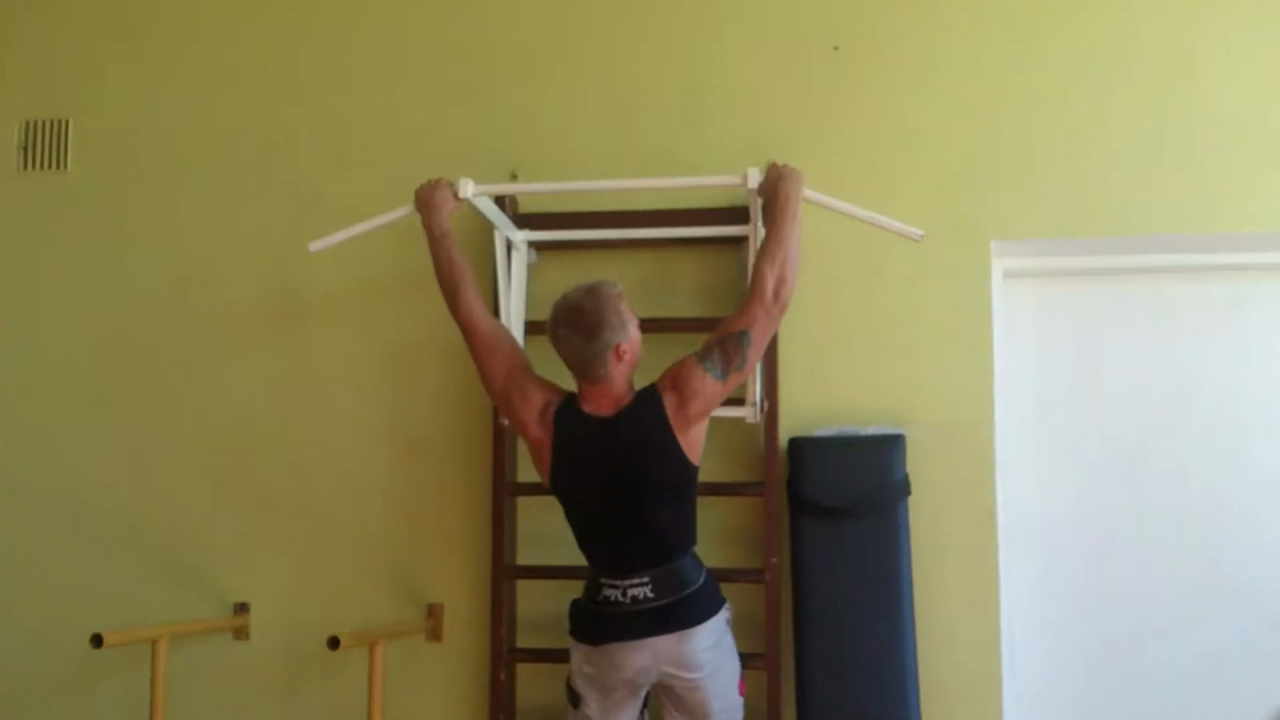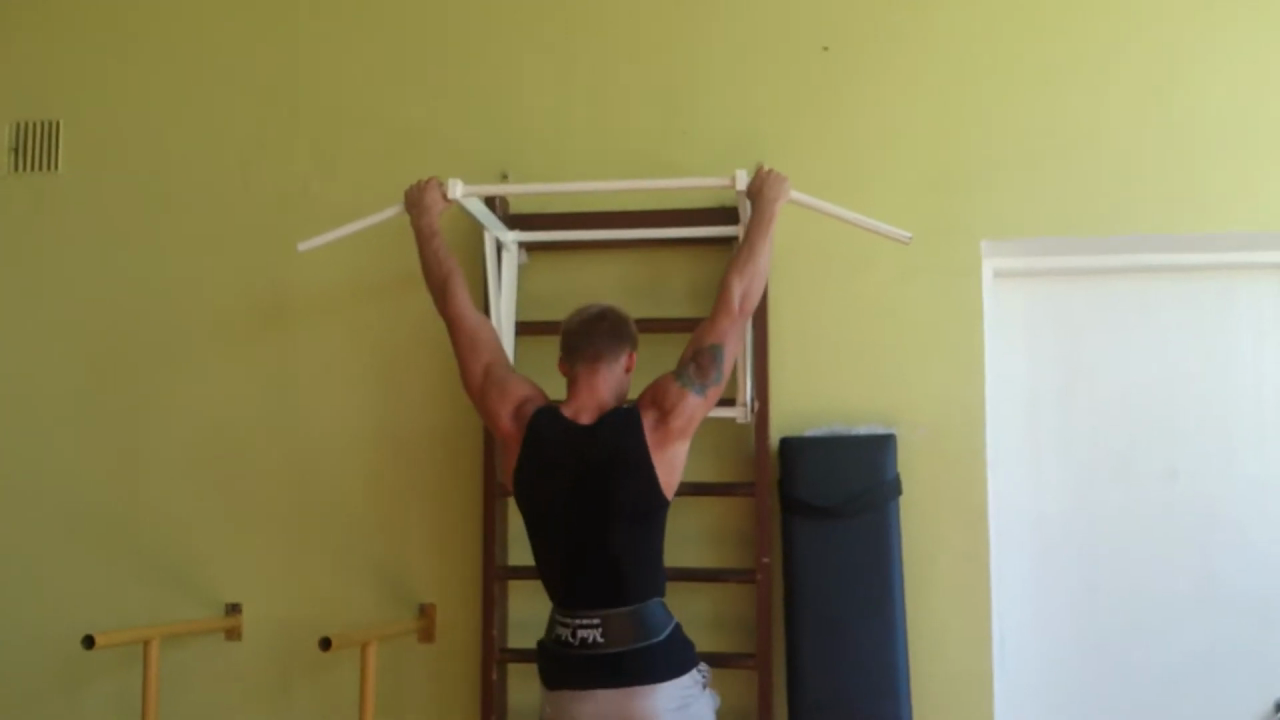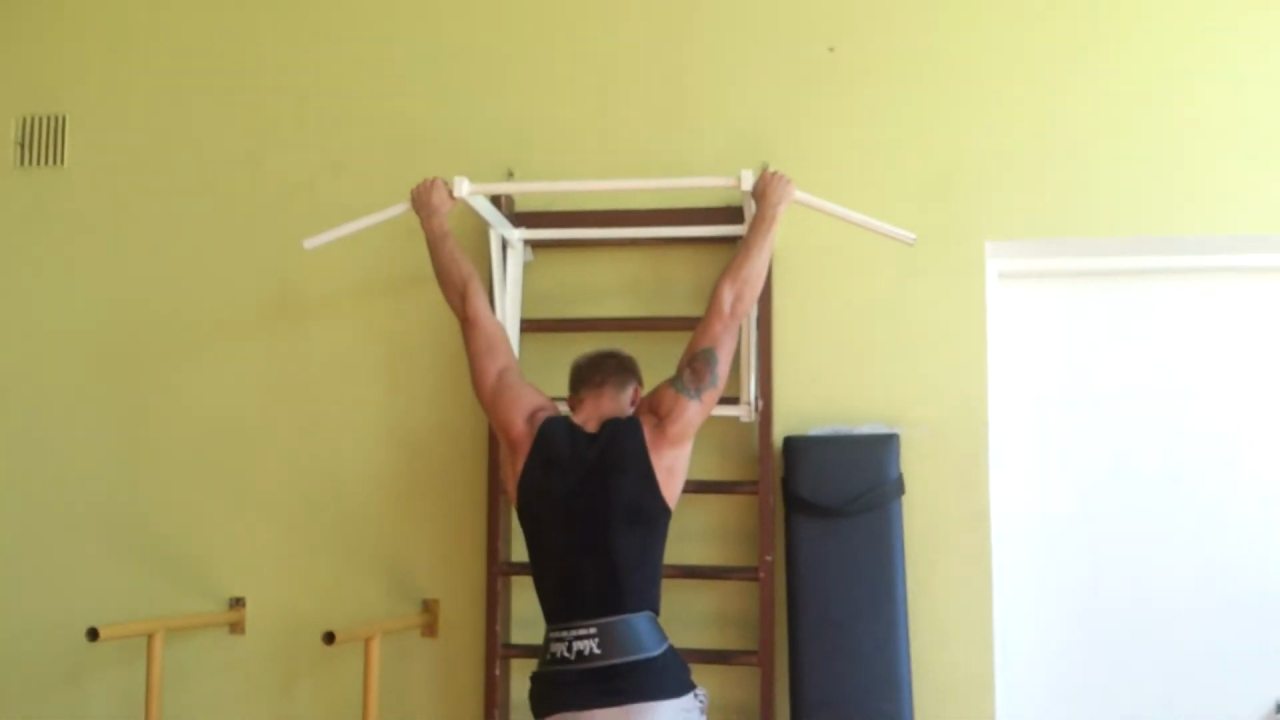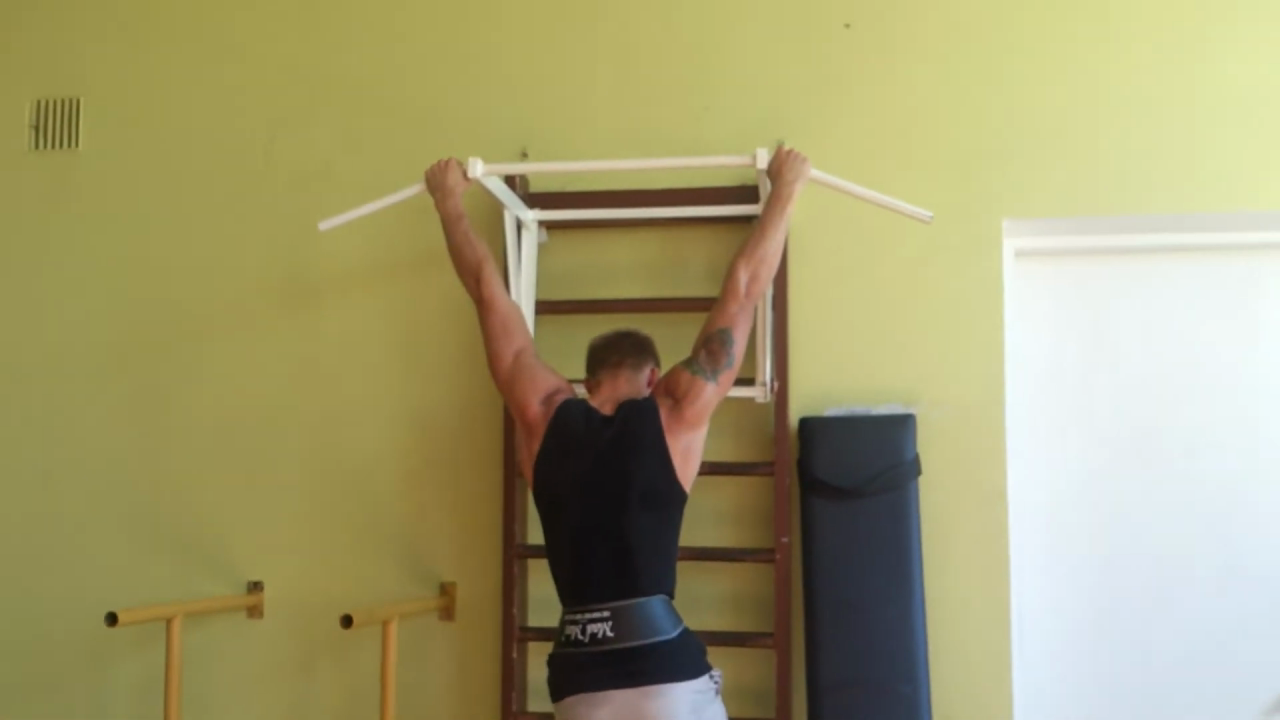
dt=1s
person 1, frame 1
left shoulder: (543, 422)
right shoulder: (676, 408)
left elbow: (471, 314)
right elbow: (770, 297)
left wrist: (436, 222)
right wrist: (783, 196)
left hip: (605, 631)
right hip: (689, 623)
person 1, frame 2
left shoulder: (519, 425)
right shoulder: (660, 425)
left elbow: (458, 308)
right elbow: (735, 305)
left wrist: (425, 219)
right wrist: (766, 206)
person 1, frame 3
left shoulder: (527, 436)
right shoulder: (660, 435)
left elbow: (474, 311)
right elbow: (727, 309)
left wrist: (434, 221)
right wrist: (769, 208)
person 1, frame 4
left shoulder: (543, 415)
right shoulder: (675, 414)
left elbow: (488, 292)
right elbow: (742, 291)
left wrist: (449, 200)
right wrist: (784, 188)
